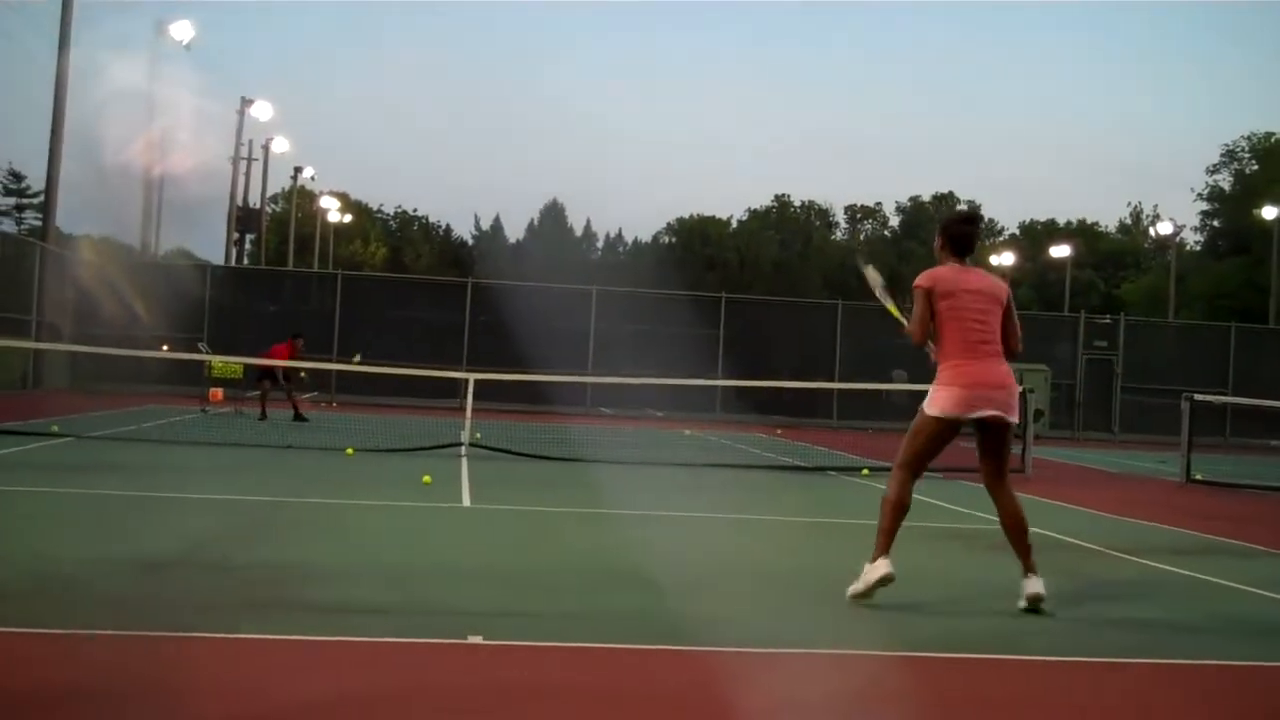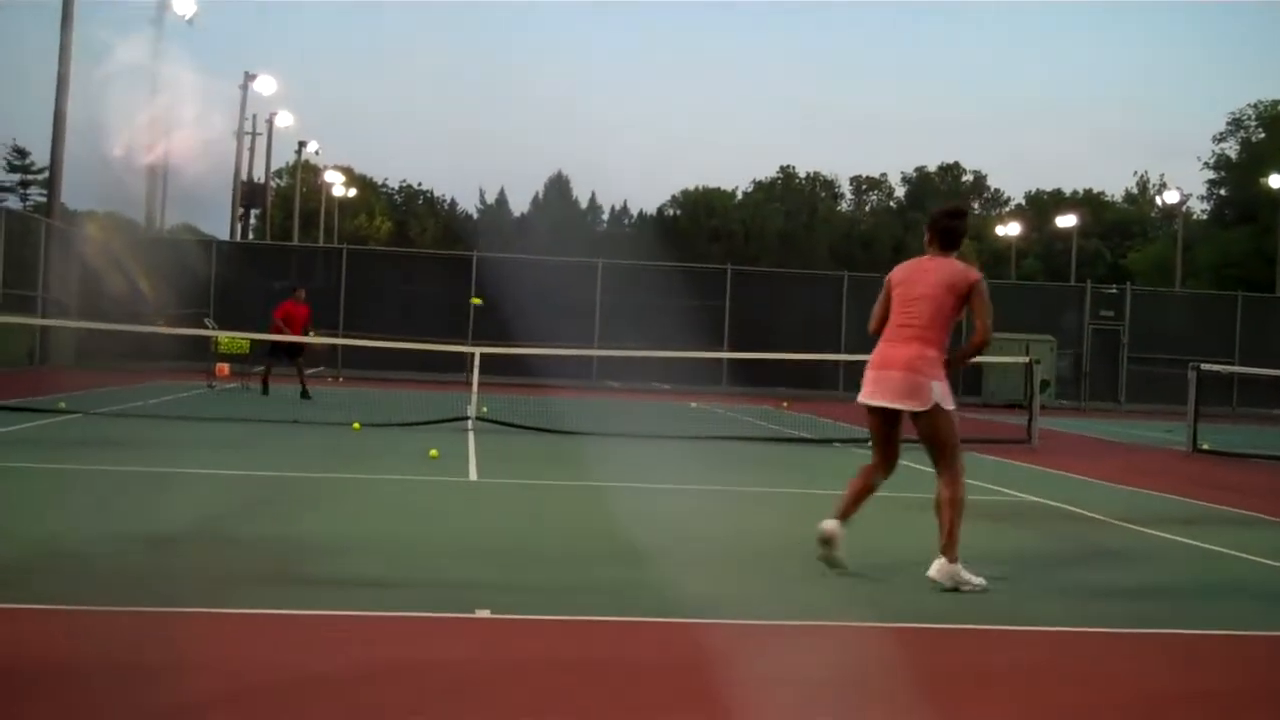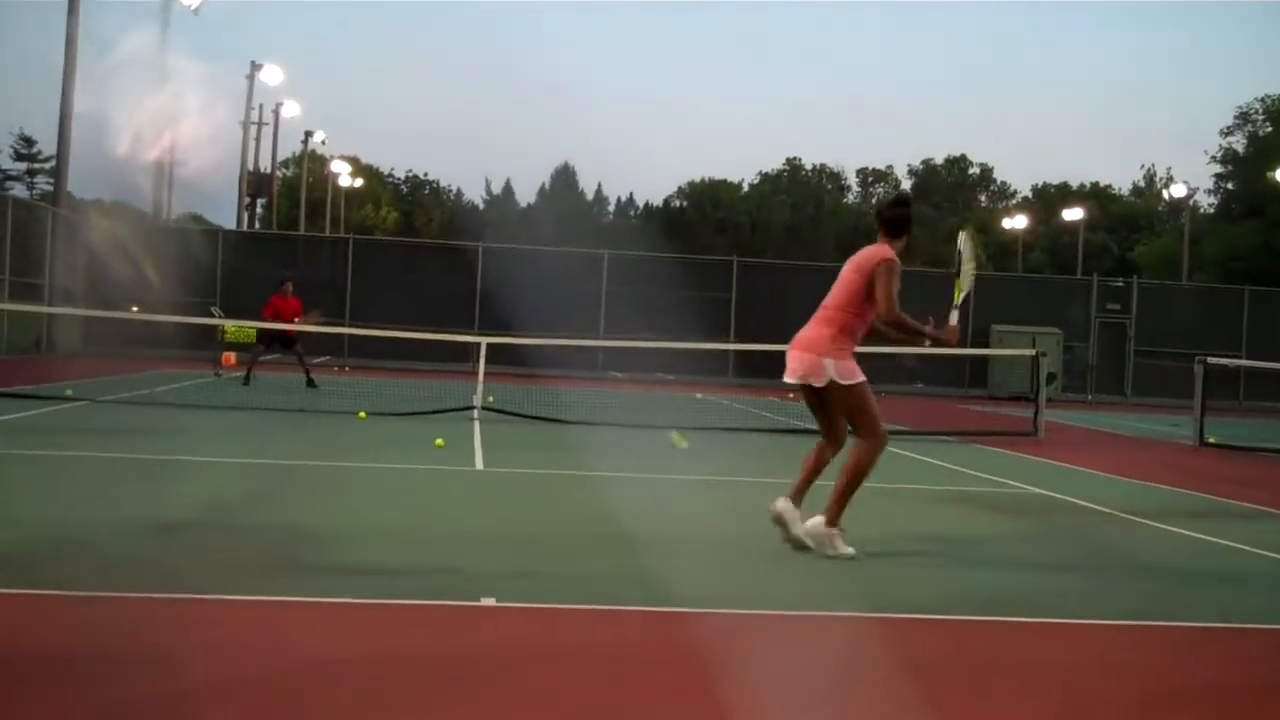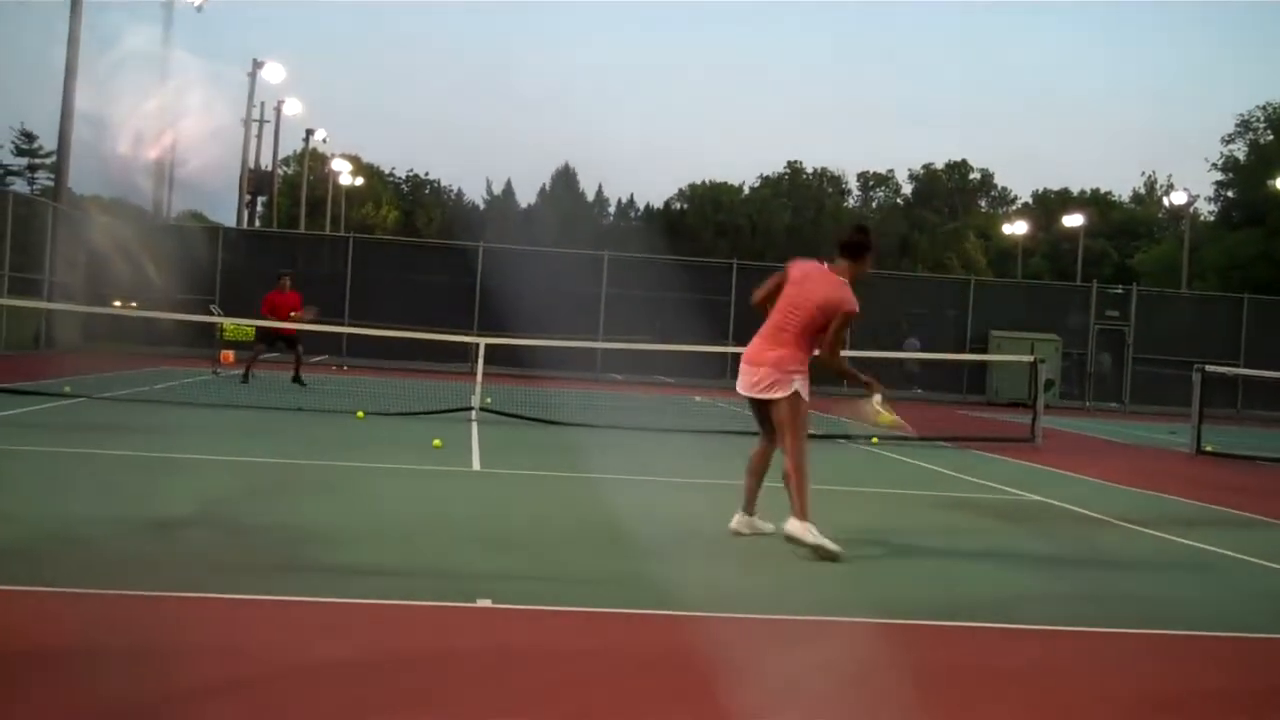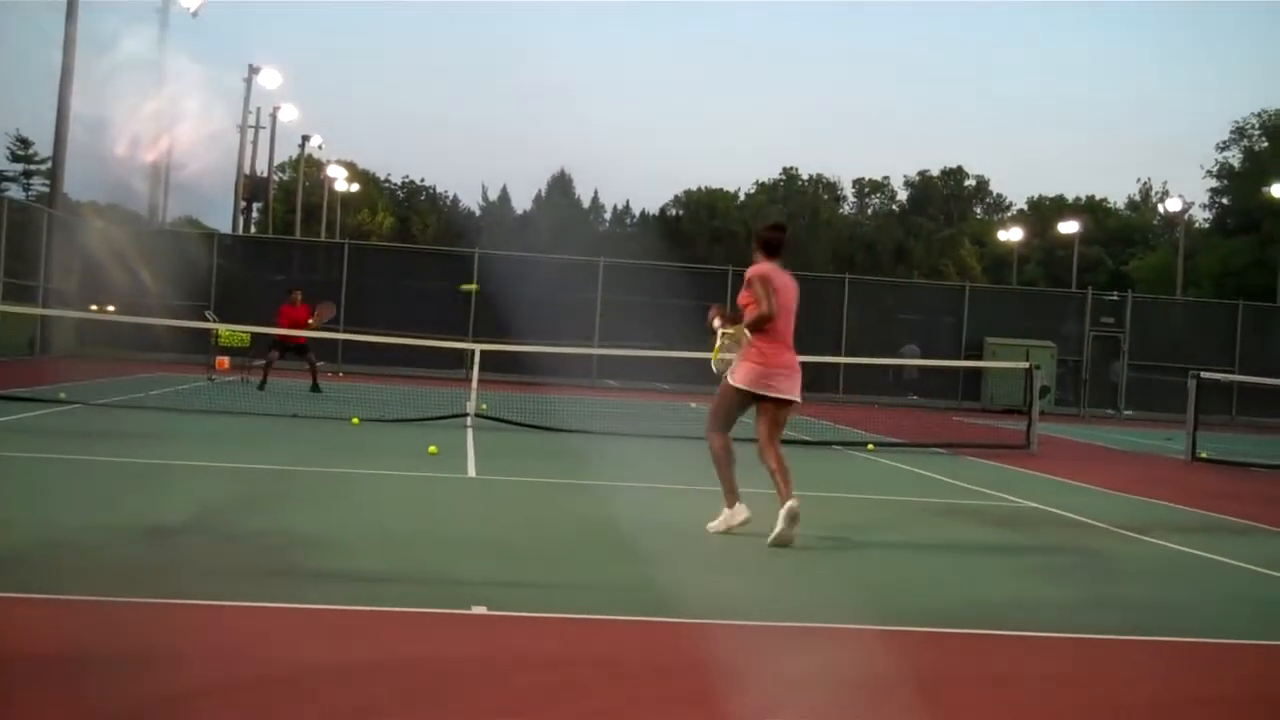
dt=0.4s
person 1, frame 1
left shoulder: (929, 279)
right shoulder: (998, 285)
left elbow: (919, 338)
right elbow: (1013, 349)
left wrist: (914, 324)
left hip: (956, 387)
right hip: (1000, 386)
left knee: (903, 472)
right knee: (999, 486)
left ankle: (879, 561)
right ankle: (1031, 577)
person 1, frame 2
left shoulder: (899, 272)
right shoulder: (970, 276)
left elbow: (875, 326)
right elbow: (982, 336)
right wrist: (954, 361)
left hip: (881, 369)
right hip: (923, 374)
left knee: (882, 463)
right knee: (949, 469)
left ankle: (835, 523)
right ankle: (948, 561)
person 1, frame 3
left shoulder: (862, 256)
right shoulder: (886, 260)
right elbow: (888, 314)
left wrist: (913, 335)
right wrist: (935, 335)
left hip: (804, 349)
right hip: (828, 354)
left knee: (832, 438)
right knee: (873, 438)
left ankle: (791, 505)
right ankle: (827, 524)
person 1, frame 4
left shoulder: (801, 267)
right shoulder: (846, 302)
left elbow: (758, 300)
right elbow: (829, 359)
right wrist: (863, 380)
left hip: (752, 363)
right hip: (783, 370)
left knee: (769, 439)
right knee: (794, 451)
left ankle: (746, 516)
right ankle: (800, 522)
person 1, frame 5
left shoulder: (757, 273)
right shoulder: (790, 283)
left elbow: (767, 314)
left wrist: (735, 326)
right wrist: (730, 319)
left hip: (756, 364)
right hip: (787, 371)
left knee: (717, 429)
right knee: (769, 447)
left ankle: (733, 507)
right ankle: (787, 502)
